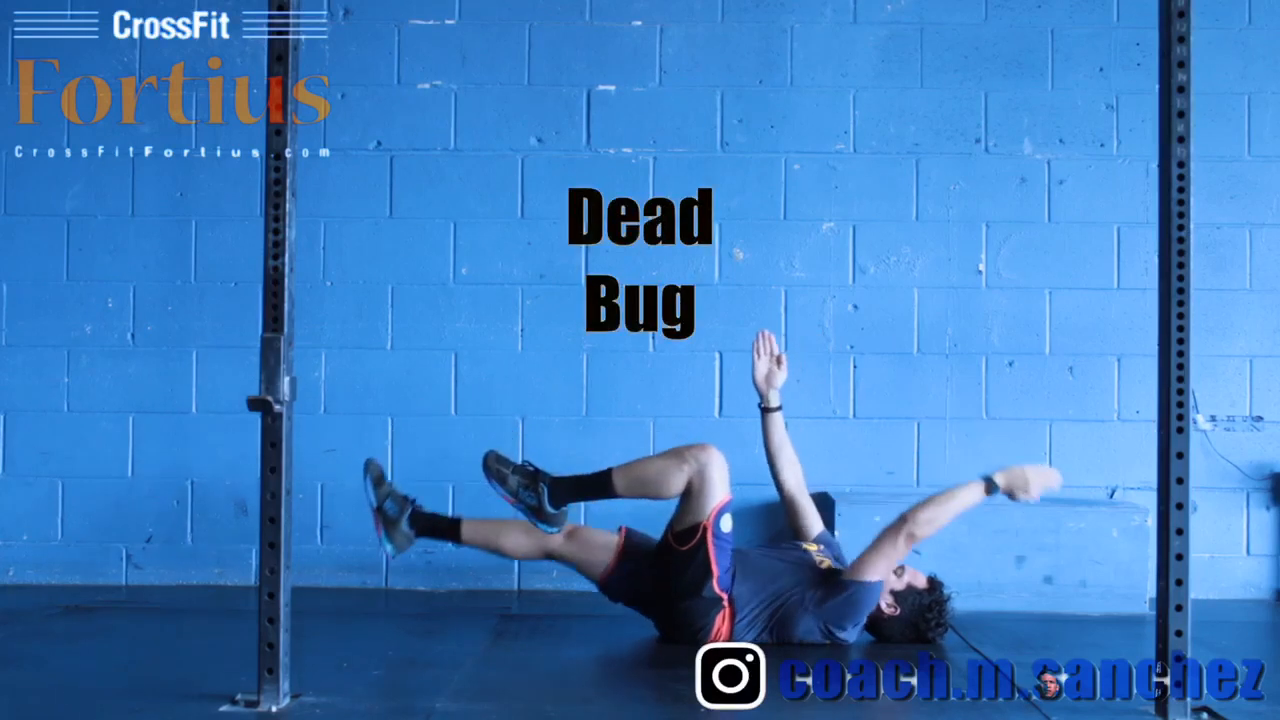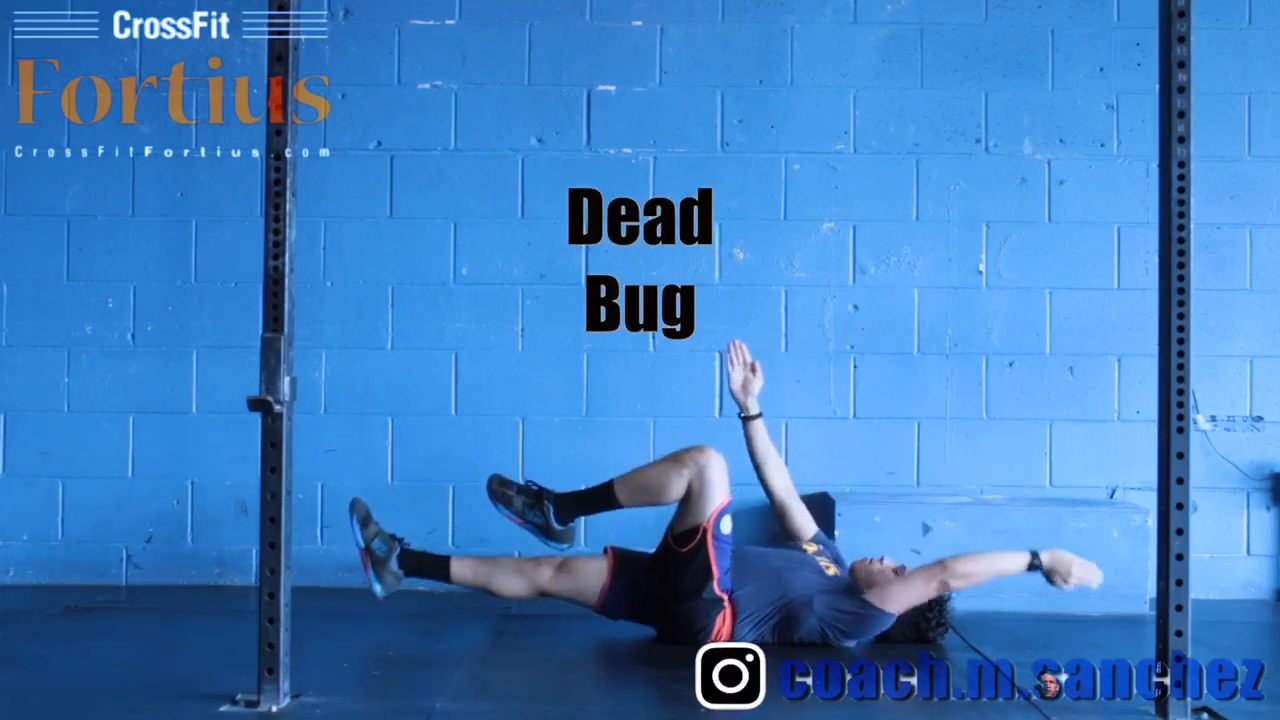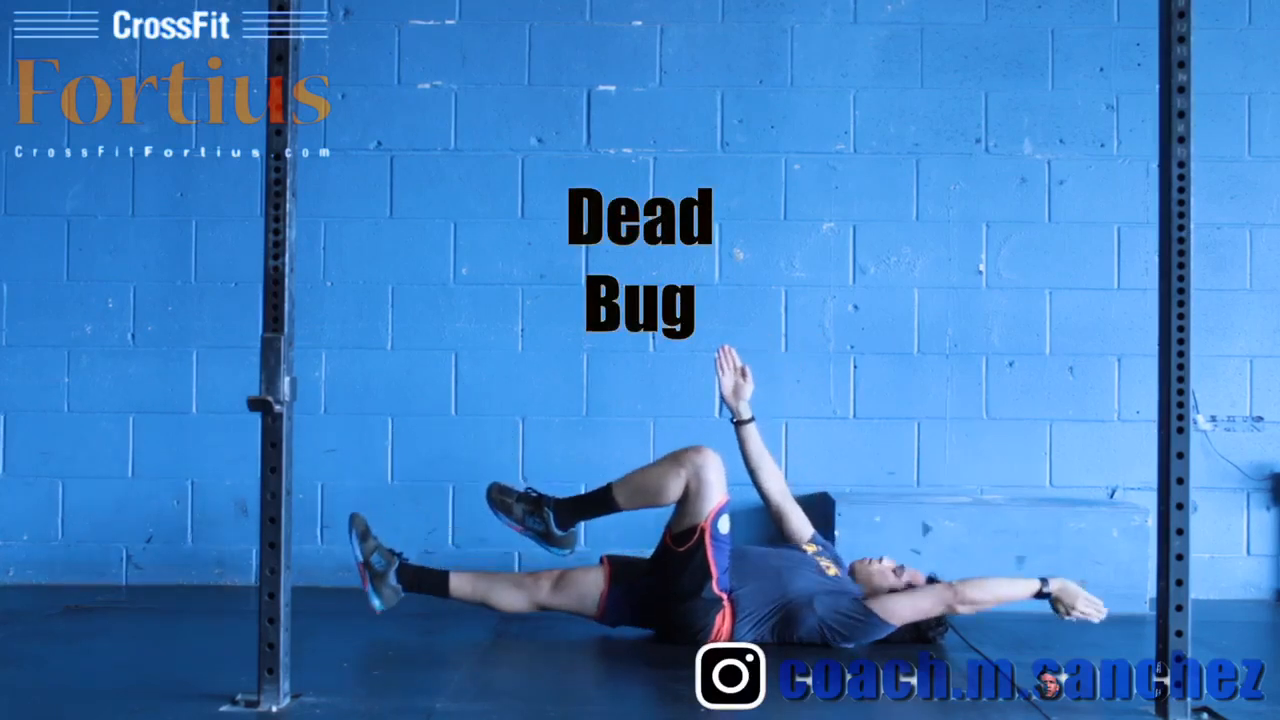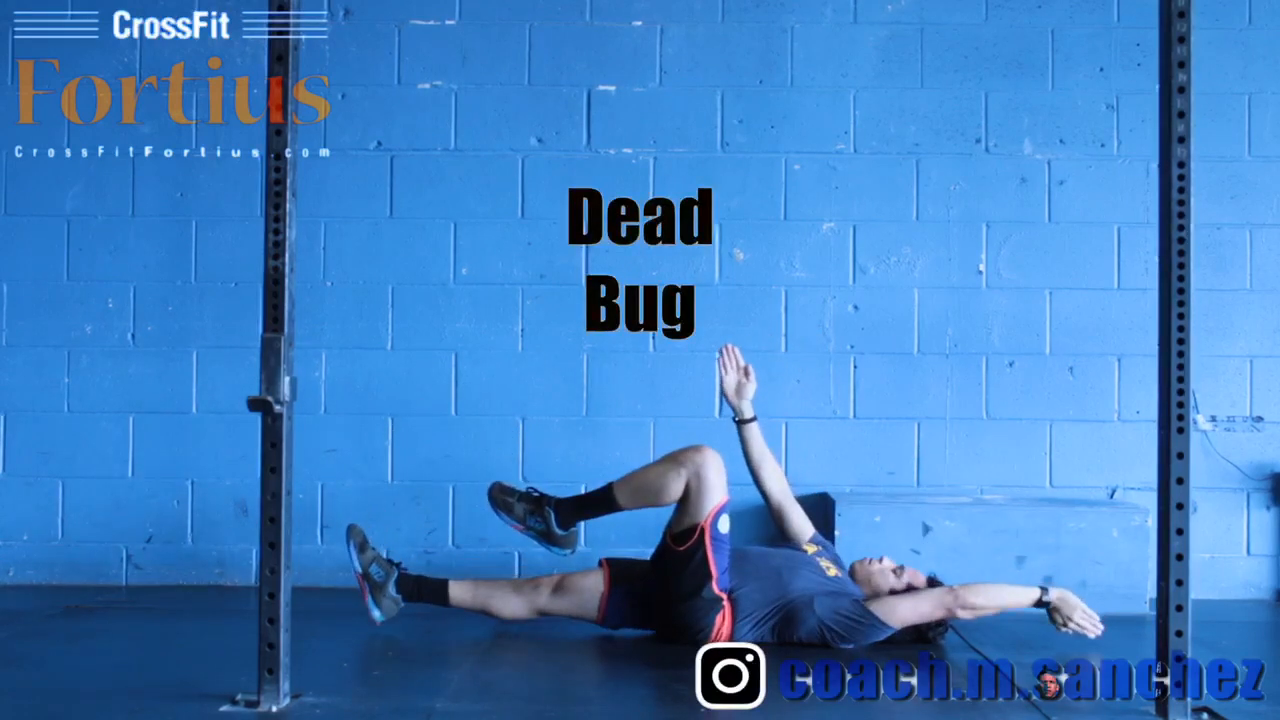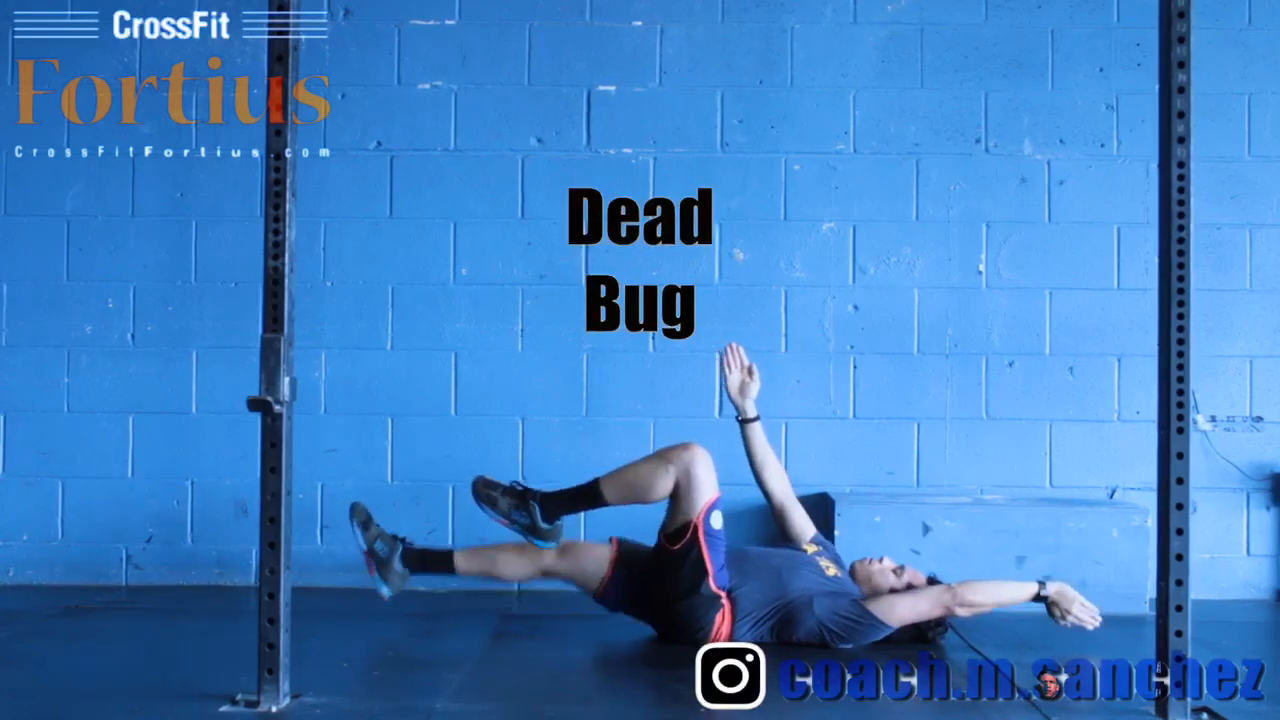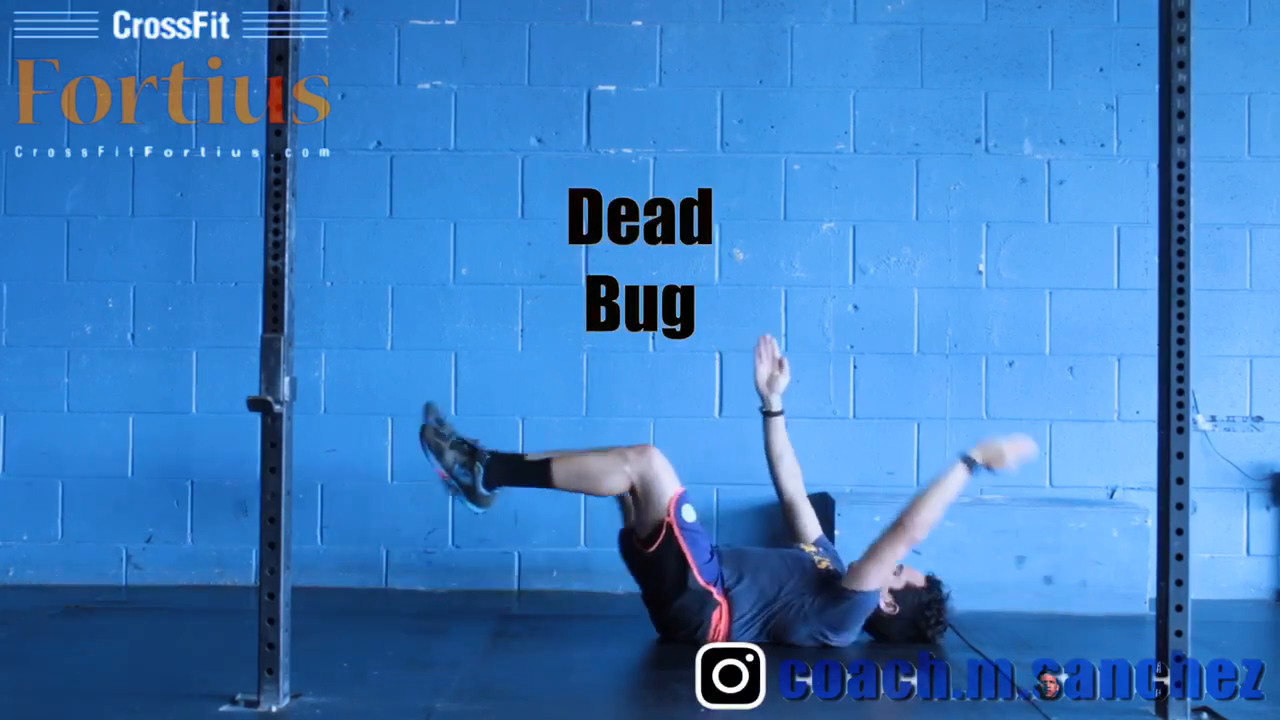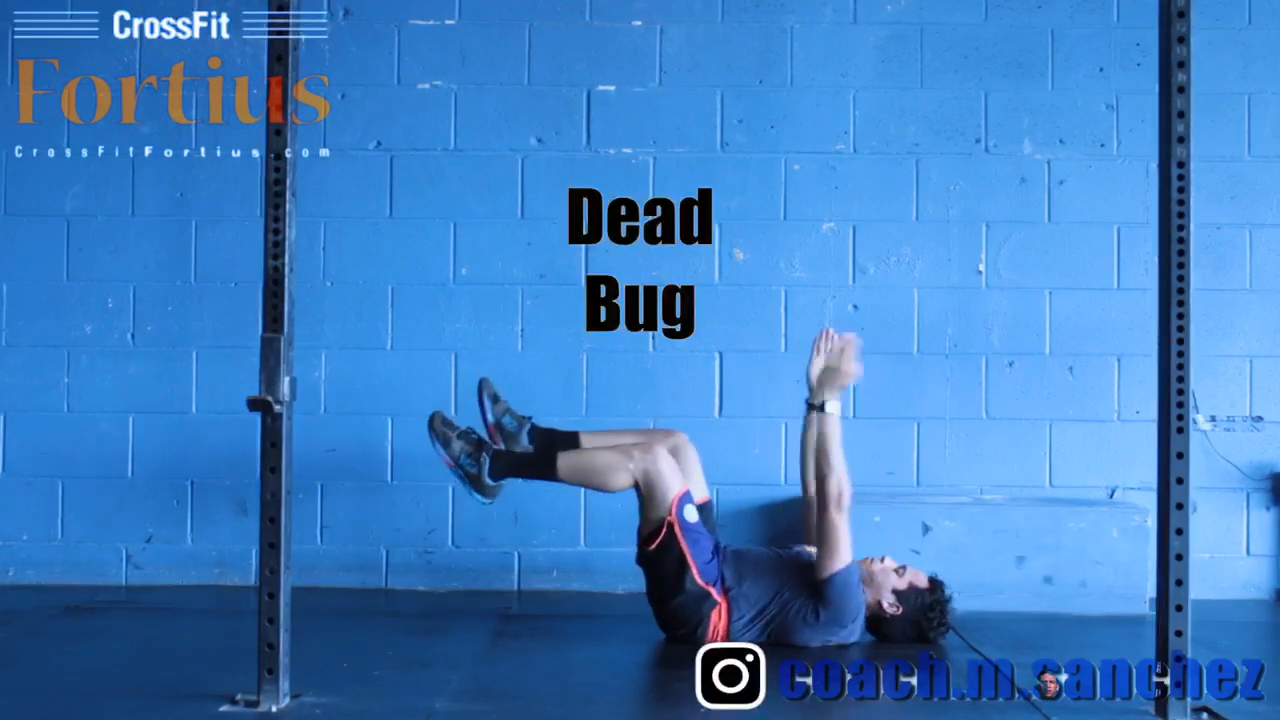
dt=0.4s
person 1, frame 1
left shoulder: (847, 608)
right shoulder: (830, 559)
left elbow: (908, 529)
right elbow: (792, 483)
left wrist: (993, 484)
right wrist: (770, 398)
left hip: (702, 605)
right hip: (677, 586)
left knee: (705, 459)
right knee: (560, 538)
left ankle: (555, 492)
right ankle: (416, 522)
person 1, frame 2
left shoulder: (859, 612)
right shoulder: (830, 560)
left elbow: (944, 575)
right elbow: (780, 486)
left wrist: (1039, 559)
right wrist: (750, 407)
left hip: (704, 606)
right hip: (678, 593)
left knee: (705, 462)
right knee: (546, 573)
left ankle: (560, 508)
right ankle: (402, 562)
person 1, frame 3
left shoulder: (863, 616)
right shoulder: (827, 558)
left elbow: (954, 596)
right elbow: (774, 489)
left wrist: (1047, 584)
right wrist: (743, 410)
left hip: (703, 608)
right hip: (673, 593)
left knee: (700, 462)
right knee: (543, 588)
left ankle: (560, 515)
right ankle: (400, 577)
person 1, frame 4
left shoulder: (859, 616)
right shoulder: (826, 560)
left elbow: (954, 602)
right elbow: (776, 489)
left wrist: (1047, 595)
right wrist: (745, 410)
left hip: (704, 607)
right hip: (674, 592)
left knee: (702, 461)
right knee: (541, 593)
left ankle: (561, 515)
right ankle: (399, 588)
person 1, frame 5
left shoulder: (860, 618)
right shoulder: (829, 563)
left elbow: (952, 597)
right elbow: (777, 487)
left wrist: (1042, 587)
right wrist: (747, 408)
left hip: (703, 607)
right hip: (677, 593)
left knee: (693, 459)
right knee: (552, 554)
left ankle: (542, 505)
right ankle: (408, 560)
person 1, frame 6
left shoulder: (851, 611)
right shoulder: (830, 563)
left elbow: (902, 535)
right elbow: (790, 486)
left wrist: (971, 462)
right wrist: (771, 402)
left hip: (701, 603)
right hip: (695, 587)
left knee: (644, 461)
right knee: (633, 461)
left ankle: (486, 476)
right ankle: (485, 468)
person 1, frame 7
left shoulder: (844, 607)
right shoulder: (839, 582)
left elbow: (836, 504)
right elbow: (817, 494)
left wrist: (831, 401)
right wrist: (816, 397)
left hip: (700, 604)
right hip: (707, 579)
left knee: (649, 457)
right knee: (674, 445)
left ankle: (493, 467)
right ankle: (528, 438)
